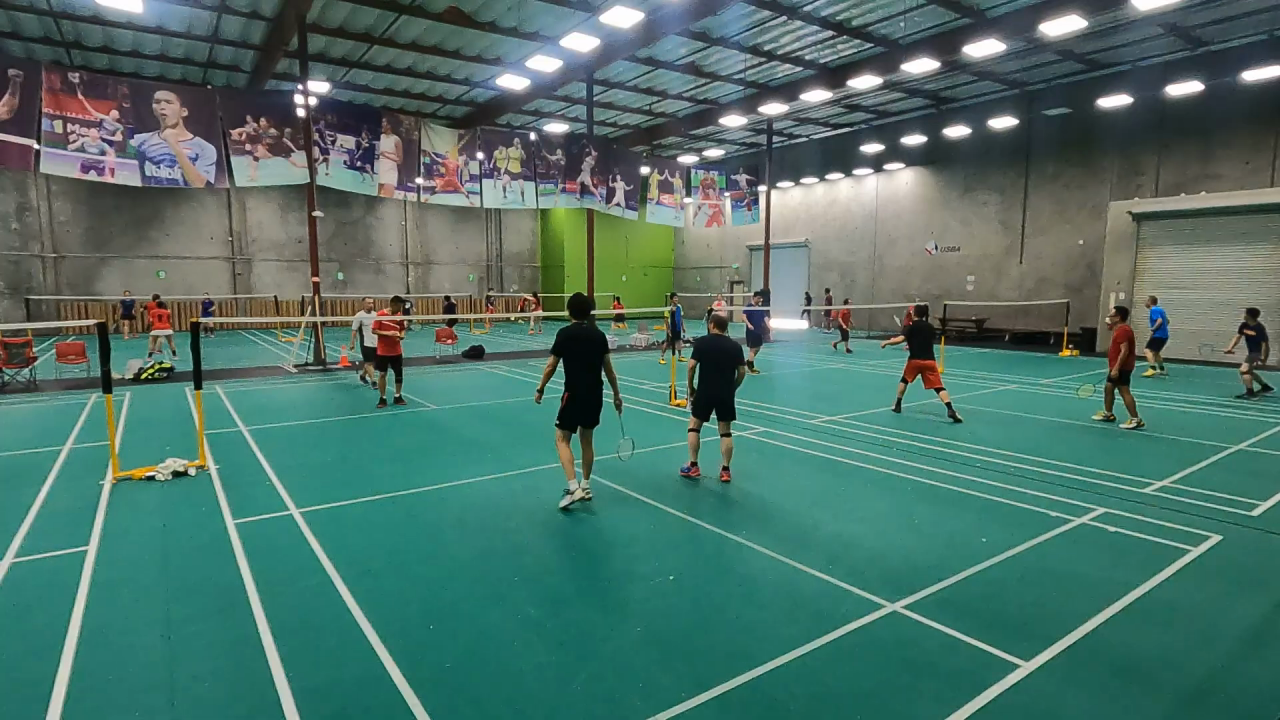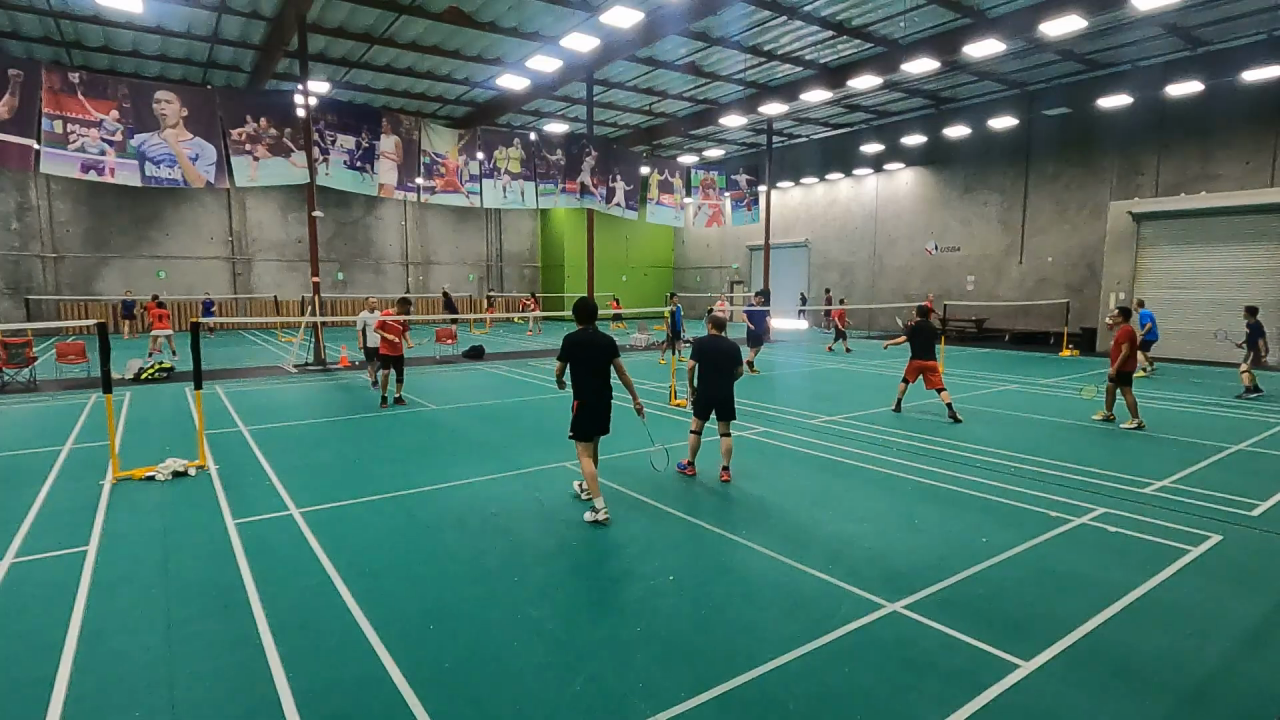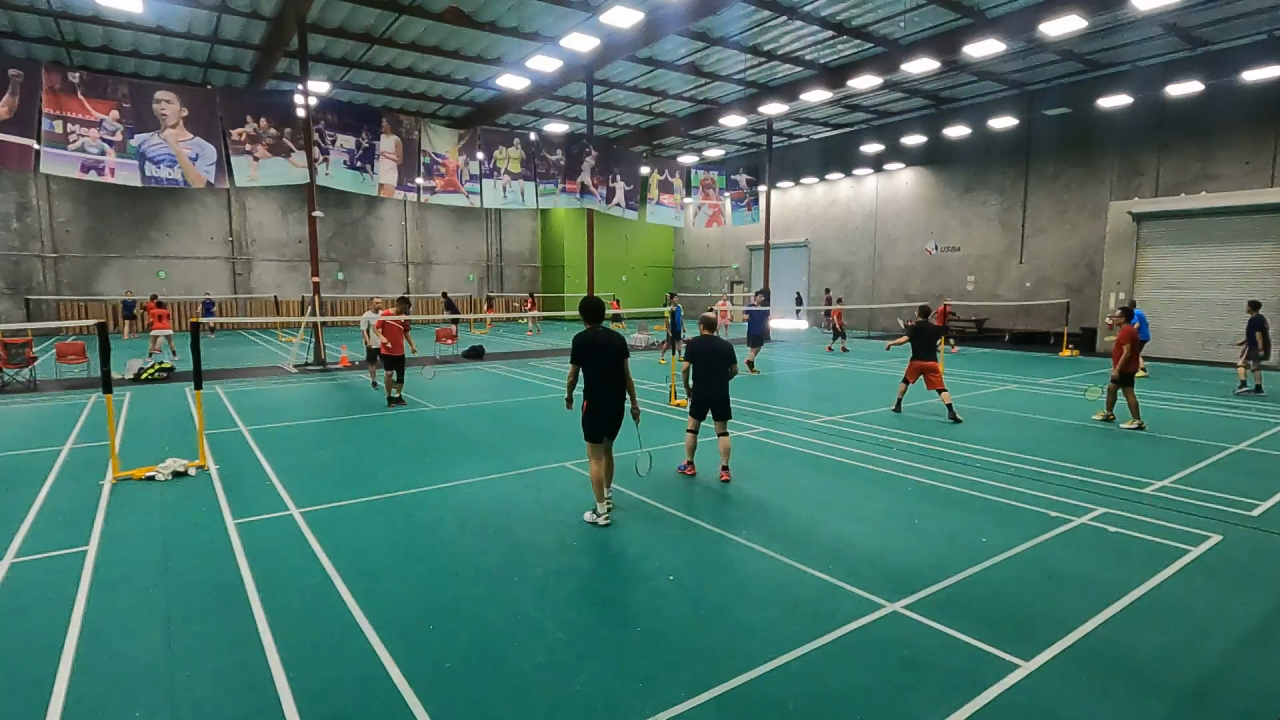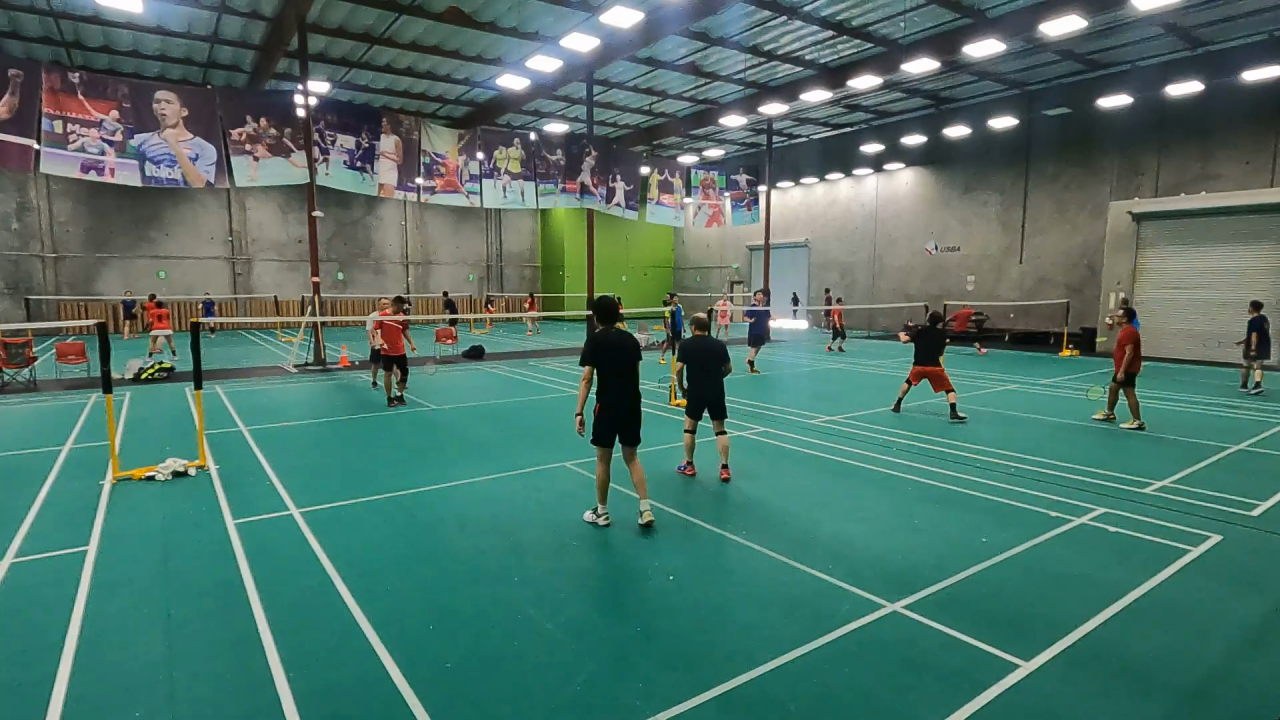
dt=0.2s
person 1, frame 1
left shoulder: (565, 333)
right shoulder: (599, 335)
left elbow: (551, 366)
right elbow: (608, 367)
left wrist: (540, 389)
right wrist: (616, 394)
left hip: (574, 395)
right hip: (595, 396)
left knee: (562, 441)
right knee: (587, 441)
left ankle: (574, 489)
right ankle: (584, 486)
person 1, frame 2
left shoulder: (571, 339)
right shoulder: (607, 340)
left elbow: (559, 371)
right elbow: (621, 372)
left wrist: (559, 381)
right wrist: (635, 399)
left hip: (584, 403)
right hip: (604, 402)
left knee: (584, 454)
right knee: (593, 447)
left ankle: (600, 508)
right ankle: (586, 487)
person 1, frame 3
left shoulder: (581, 339)
right shoulder: (617, 338)
left elbow: (573, 375)
right elbow: (627, 374)
left wrist: (568, 396)
right wrist: (634, 403)
left hip: (595, 403)
right hip: (616, 403)
left knee: (596, 457)
right knee: (607, 449)
left ankle: (601, 511)
right ankle: (608, 496)
person 1, frame 4
left shoulder: (594, 340)
right shoulder: (631, 339)
left elbow: (586, 377)
left wrist: (579, 411)
left hip: (608, 407)
right hip: (633, 406)
left knee: (603, 461)
right knee: (632, 459)
left ankle: (601, 512)
right ankle: (645, 509)
